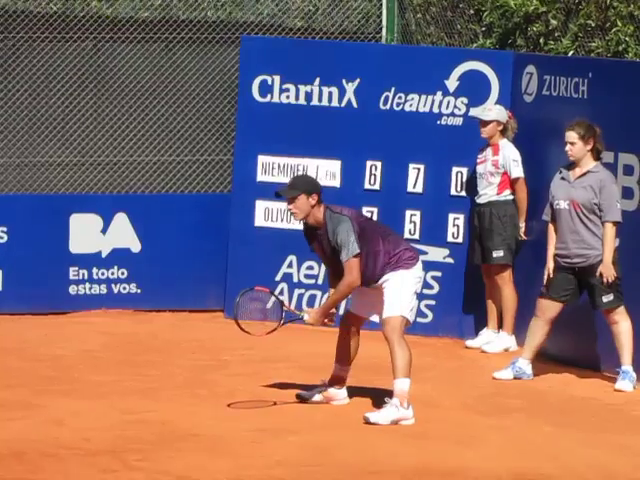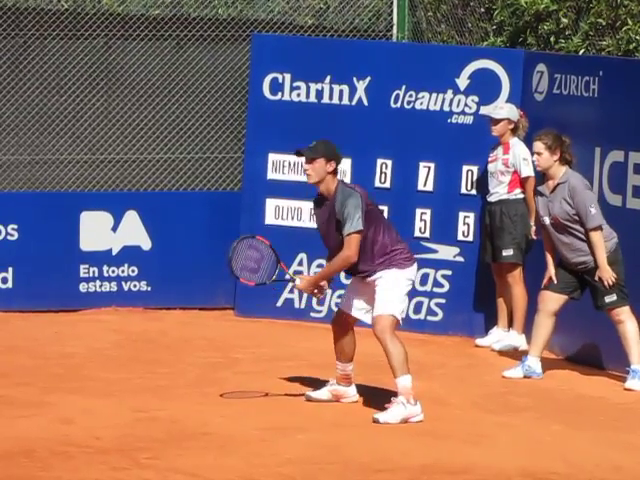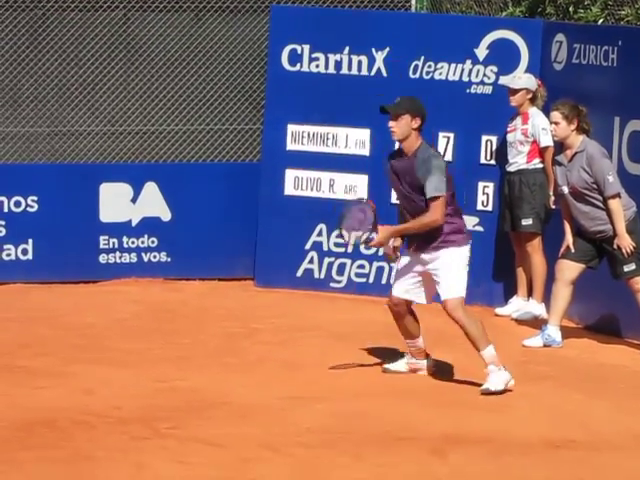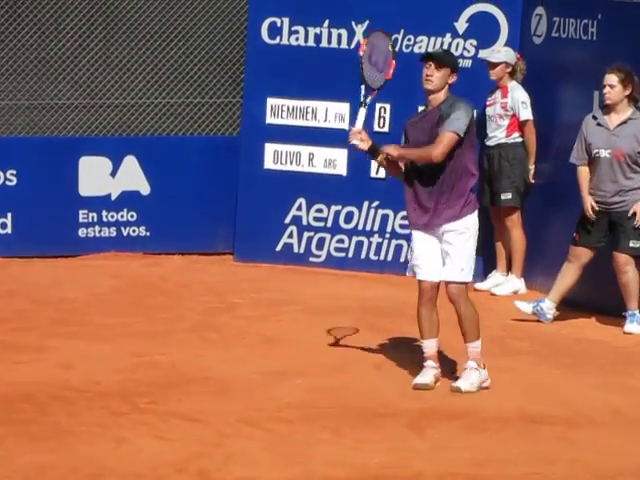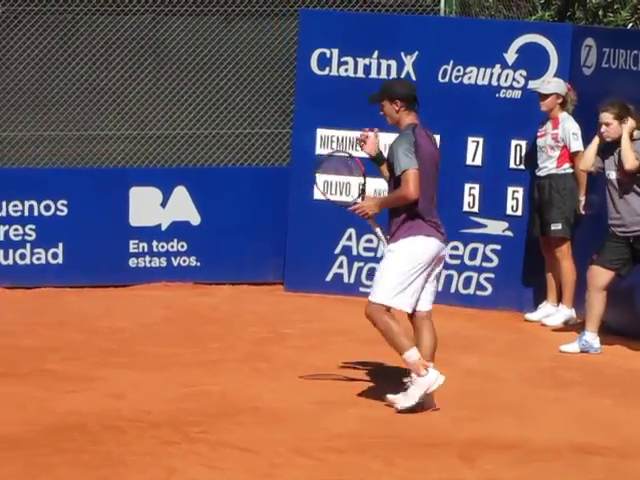
dt=1s
person 1, frame 1
left shoulder: (341, 223)
right shoulder: (311, 230)
left elbow: (352, 279)
right elbow: (335, 268)
left wrist: (322, 311)
right wrist: (329, 305)
left hip: (402, 268)
right hip: (373, 274)
left knee: (392, 329)
right knee: (348, 324)
left ankle: (401, 405)
right ankle: (336, 387)
person 1, frame 2
left shoulder: (351, 198)
right shoulder: (320, 202)
left elbow: (350, 253)
right elbow: (334, 245)
left wrist: (314, 279)
right wrist: (325, 278)
left hip: (394, 267)
right hip: (366, 273)
left knee: (383, 328)
right knee: (340, 322)
left ankle: (408, 402)
right ankle: (343, 385)
person 1, frame 3
left shoulder: (432, 162)
right shoulder: (394, 161)
left elbow: (437, 216)
left wrist: (393, 231)
right wrist: (398, 236)
left hip: (449, 245)
right hip: (416, 247)
left knee: (453, 307)
right knee: (398, 304)
left ankle: (495, 368)
right ankle: (417, 357)
person 1, frame 4
left shoulder: (458, 110)
right shoulder: (414, 121)
left elbow: (436, 153)
right elbow: (405, 171)
left wrist: (396, 153)
right wrist: (371, 148)
left hip: (457, 217)
right hip: (424, 220)
left knee: (456, 290)
right knee: (426, 290)
left ankle: (476, 366)
right ankle: (432, 364)
person 1, frame 5
left shoulder: (404, 140)
right shoulder: (426, 138)
left elbow: (410, 191)
left wrist: (377, 204)
right wrist: (376, 155)
left hip: (412, 239)
right hip: (432, 238)
left knee: (376, 309)
right knee: (421, 315)
left ankle: (423, 373)
right ankle: (418, 385)
person 2, frame 1
left shoulder: (603, 178)
right shoulder: (559, 178)
left elbow: (610, 222)
left wrist: (607, 260)
right wrist: (550, 257)
left hip: (596, 260)
right hip: (564, 261)
left knee: (615, 313)
right knee: (544, 310)
left ankle: (627, 372)
right ankle: (523, 365)
person 2, frame 2
left shoulder: (575, 184)
right shoulder: (541, 189)
left elbow: (595, 226)
right elbow: (546, 230)
left wrist: (603, 265)
right wrist: (550, 264)
left hip: (601, 257)
right hip: (569, 261)
right knee: (545, 304)
right ankle: (532, 363)
person 2, frame 3
left shoulder: (592, 152)
right shoulder: (559, 158)
left elbow: (613, 194)
right elbow: (564, 200)
right wrist: (568, 233)
left hip: (620, 226)
right hip: (587, 230)
right knee: (562, 272)
right ankle: (551, 332)
person 2, frame 4
right shoulder: (591, 121)
right elbow: (581, 162)
right wrist: (585, 196)
right hip: (597, 205)
right knee: (576, 256)
right ankle: (546, 307)
person 2, frame 5
right shoulder: (608, 149)
right elbow: (585, 165)
right wrist: (598, 137)
right hip: (619, 233)
right knee: (595, 278)
right ankle: (589, 338)
person 3, frame 1
left shoulder: (507, 150)
right shoulder: (484, 152)
left elbow: (520, 188)
right elbow: (482, 185)
left wrist: (521, 223)
right wrist: (481, 212)
left hip: (501, 213)
right hip: (482, 213)
left knee: (503, 277)
right knee: (488, 276)
left ankle: (507, 336)
right ankle: (491, 330)
person 3, frame 2
left shoulder: (518, 149)
right shoulder: (495, 151)
left elbow: (530, 187)
right elbow: (494, 183)
left wrist: (532, 222)
right wrist: (492, 211)
left hip: (512, 212)
right hip: (493, 211)
left knee: (513, 276)
right knee: (499, 275)
left ankle: (518, 335)
right ankle: (501, 329)
person 3, frame 3
left shoulder: (537, 119)
right shoulder: (514, 120)
left elbow: (549, 156)
right elbow: (513, 153)
left wrist: (550, 191)
right wrist: (511, 180)
left hip: (531, 181)
right hip: (512, 181)
left knee: (532, 245)
right knee: (518, 244)
left ankle: (537, 303)
right ankle: (521, 298)
person 3, frame 4
left shoulder: (517, 93)
right shoulder: (493, 94)
left elbow: (529, 130)
right elbow: (491, 127)
left wrist: (530, 165)
right wrist: (489, 156)
left hip: (510, 155)
right hip: (491, 155)
left knee: (511, 220)
right knee: (497, 219)
left ankle: (517, 279)
right ankle: (500, 273)
person 3, frame 5
left shoulder: (568, 124)
right shoulder: (544, 126)
left elbow: (579, 161)
right elbow: (543, 158)
left wrist: (581, 196)
right wrist: (540, 185)
left hip: (561, 186)
right hip: (542, 186)
left knee: (562, 251)
right knee: (547, 250)
left ankle: (567, 309)
right ankle: (551, 303)
